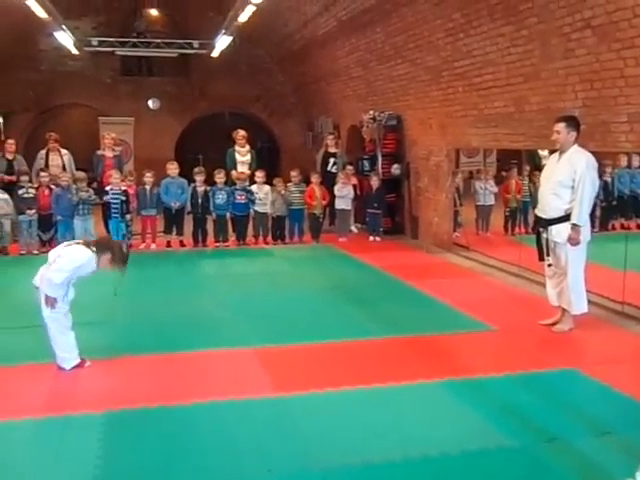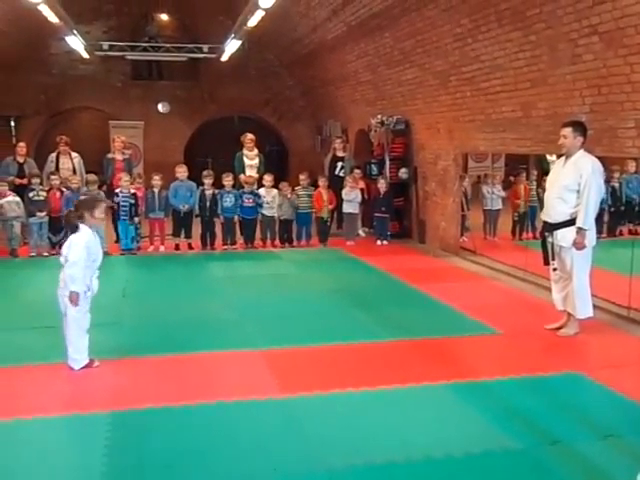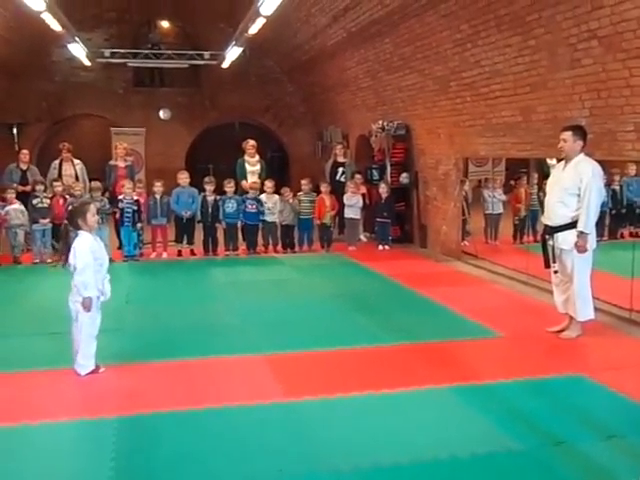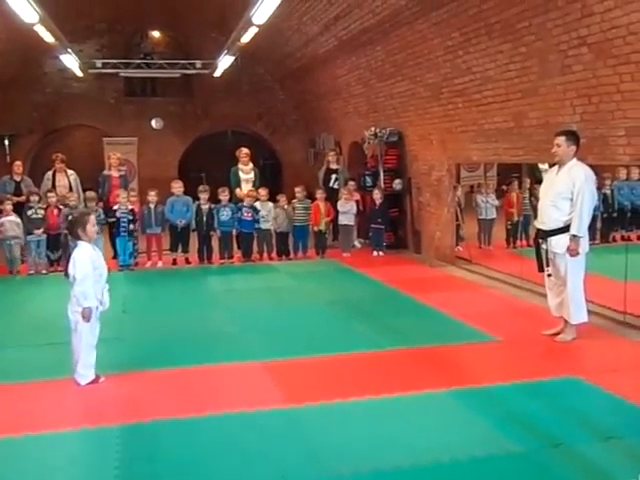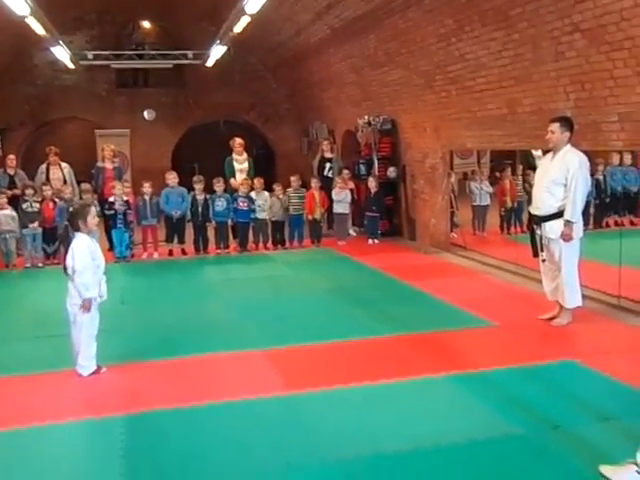
dt=0.3s
person 1, frame 1
left shoulder: (583, 160)
right shoulder: (554, 159)
left elbow: (584, 196)
left wrist: (576, 227)
right wrist: (540, 220)
left hip: (567, 227)
right hip: (549, 225)
left knee: (570, 271)
right knee: (553, 270)
left ankle: (569, 317)
right ankle: (560, 312)
person 1, frame 2
left shoulder: (588, 165)
right shoulder: (560, 163)
left elbow: (589, 201)
left wrist: (581, 232)
right wrist: (546, 225)
left hip: (572, 231)
right hip: (555, 230)
left knee: (575, 276)
right knee: (558, 275)
left ankle: (574, 321)
right ankle: (565, 316)
person 1, frame 3
left shoulder: (588, 168)
right shoulder: (559, 168)
left elbow: (590, 204)
left wrist: (583, 235)
right wrist: (547, 228)
left hip: (573, 234)
right hip: (556, 233)
left knee: (576, 279)
right knee: (560, 278)
left ankle: (577, 324)
right ankle: (568, 319)
person 1, frame 4
left shoulder: (581, 173)
right shoulder: (552, 173)
left elbow: (583, 208)
left wrist: (575, 239)
right wrist: (539, 232)
left hip: (566, 238)
right hip: (549, 237)
left knee: (570, 282)
right knee: (554, 282)
left ankle: (572, 327)
right ankle: (562, 322)
person 1, frame 5
left shoulder: (575, 159)
right shoulder: (546, 159)
left elbow: (576, 194)
left wrist: (569, 224)
right wrist: (535, 218)
left hip: (561, 224)
right hip: (544, 223)
left knee: (565, 267)
right knee: (549, 267)
left ankle: (567, 311)
right ankle: (558, 306)
person 2, frame 1
left shoulder: (89, 253)
right shoulder: (85, 257)
right elbow: (59, 271)
left wrist: (53, 292)
right wrist: (51, 293)
left hip: (56, 285)
right hip: (51, 287)
left knee: (63, 323)
right knee: (59, 325)
left ankle: (69, 357)
right ankle: (68, 361)
person 2, frame 2
left shoulder: (88, 234)
right shoulder: (82, 237)
right elbow: (74, 266)
left wrist: (79, 289)
right wrist: (74, 290)
left hip: (82, 287)
right hip: (77, 288)
left knee: (79, 323)
right knee: (77, 323)
left ankle: (79, 357)
right ankle: (78, 360)
person 2, frame 3
left shoulder: (92, 239)
right shoulder: (84, 243)
right elbow: (83, 273)
right wrist: (86, 296)
left hip: (92, 293)
right hip: (87, 295)
left knee: (88, 330)
right knee: (86, 330)
left ankle: (84, 362)
right ankle: (84, 366)
person 2, frame 4
left shoulder: (90, 249)
right shoulder: (83, 253)
right elbow: (82, 283)
right wrist: (86, 306)
left hip: (91, 303)
right hip: (85, 305)
left knee: (86, 339)
right knee: (85, 340)
left ankle: (84, 372)
right ankle: (85, 376)
person 2, frame 5
left shoulder: (87, 241)
right shoulder: (81, 244)
right elbow: (82, 273)
right wrist: (87, 297)
left hip: (88, 294)
right hip: (83, 297)
left knee: (87, 330)
right knee: (85, 331)
left ankle: (86, 363)
right ankle: (86, 367)
